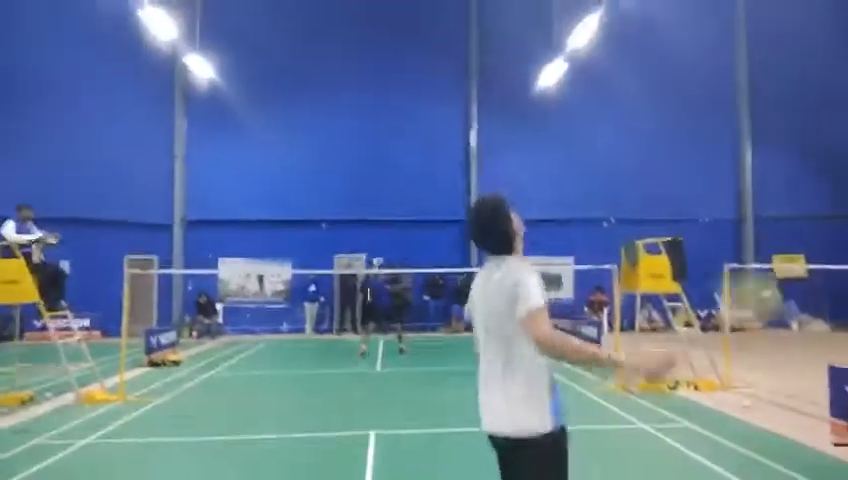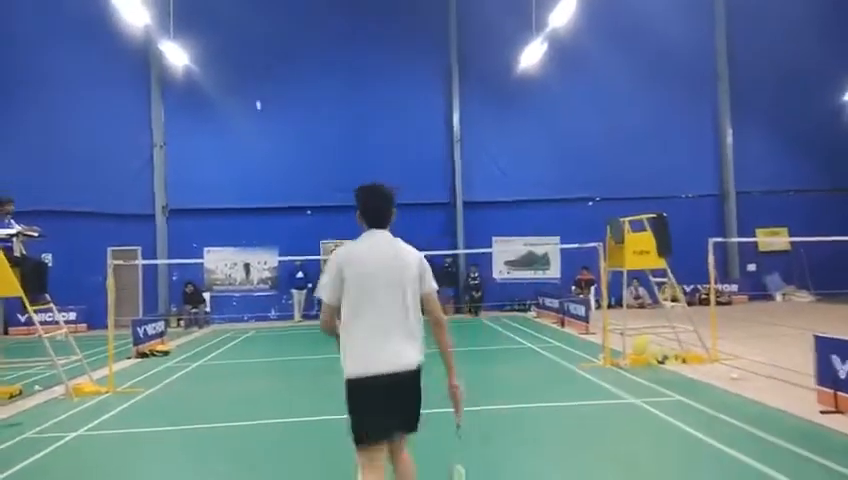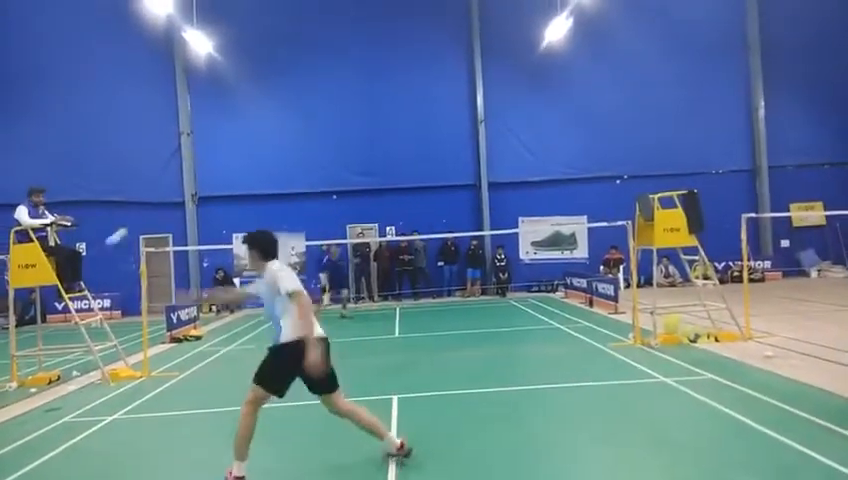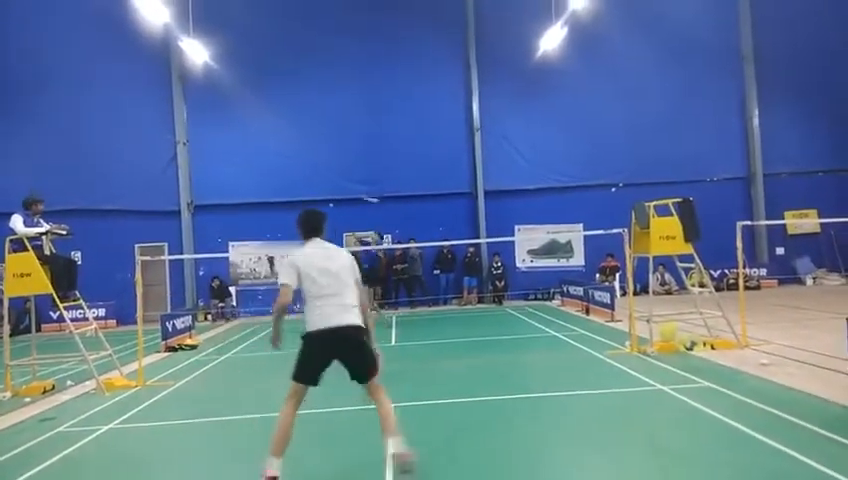
dt=1s
person 1, frame 1
left shoulder: (481, 283)
right shoulder: (522, 279)
right elbow: (545, 339)
right wrist: (625, 364)
left hip: (497, 419)
right hip: (532, 422)
person 1, frame 2
left shoulder: (343, 257)
right shoulder: (413, 257)
left elbow: (328, 322)
right elbow: (437, 319)
left wrist: (343, 338)
right wrist: (451, 375)
left hip: (362, 370)
right hip: (406, 365)
right knee: (398, 449)
person 1, frame 3
left shoulder: (275, 271)
right shoulder: (263, 280)
left elbow: (303, 301)
right elbow: (237, 295)
left wrist: (311, 346)
right wrist: (205, 296)
left hip: (299, 344)
right hip: (311, 345)
left knee: (251, 403)
right knee: (338, 404)
right ankle: (394, 442)
person 1, frame 4
left shoulder: (293, 258)
right shoulder: (343, 255)
left elbow: (283, 300)
right elbow: (363, 301)
left wrist: (275, 329)
right wrist: (371, 342)
left hip: (318, 335)
right hip: (350, 332)
left knee: (292, 400)
right knee: (376, 392)
right ankle: (396, 448)
